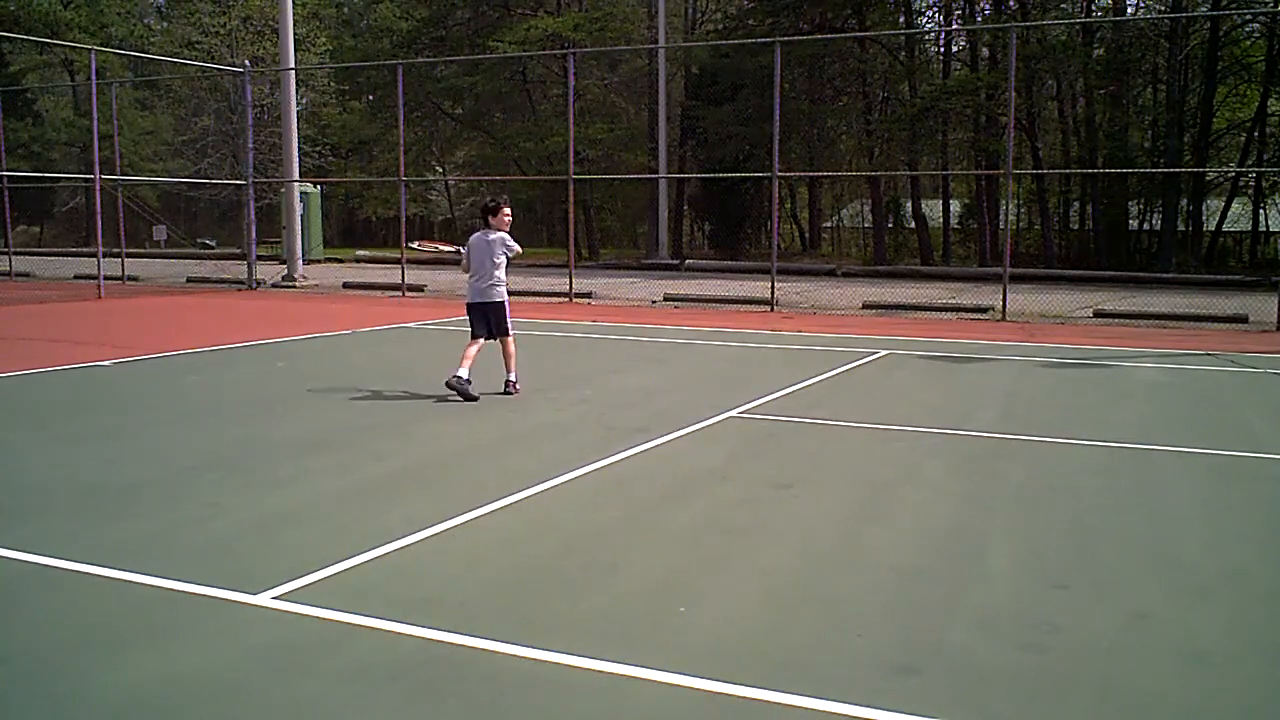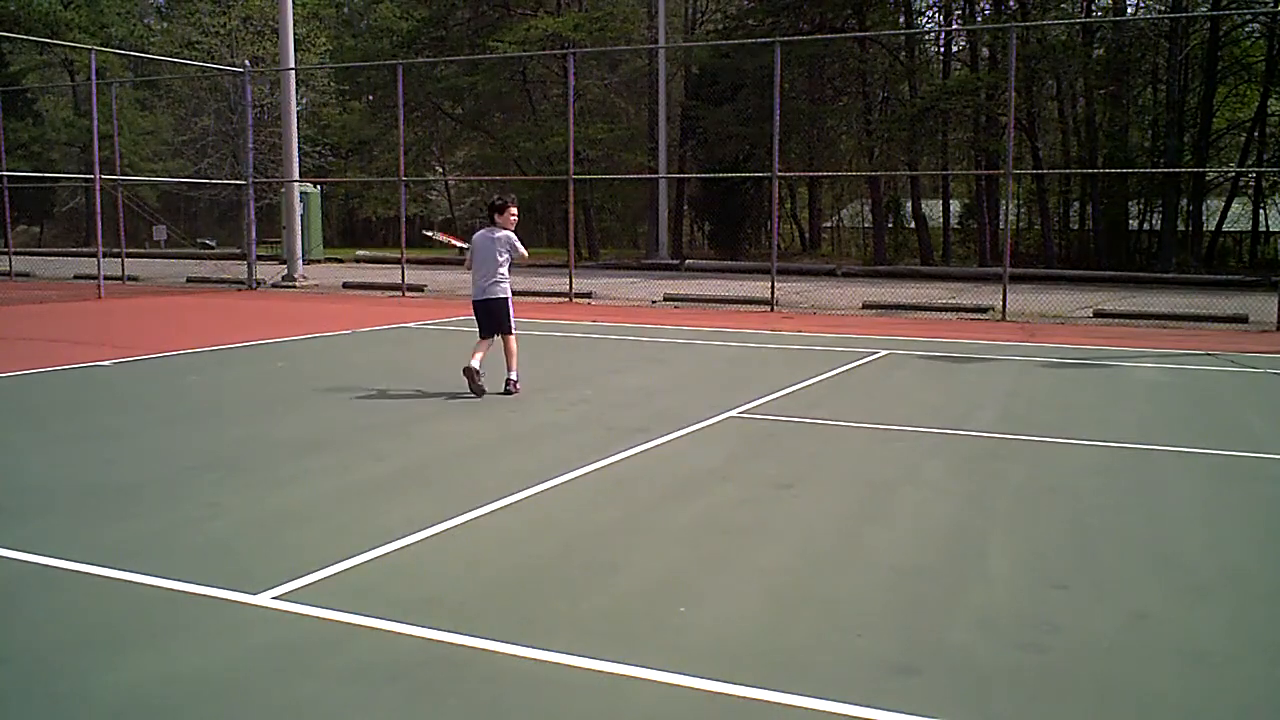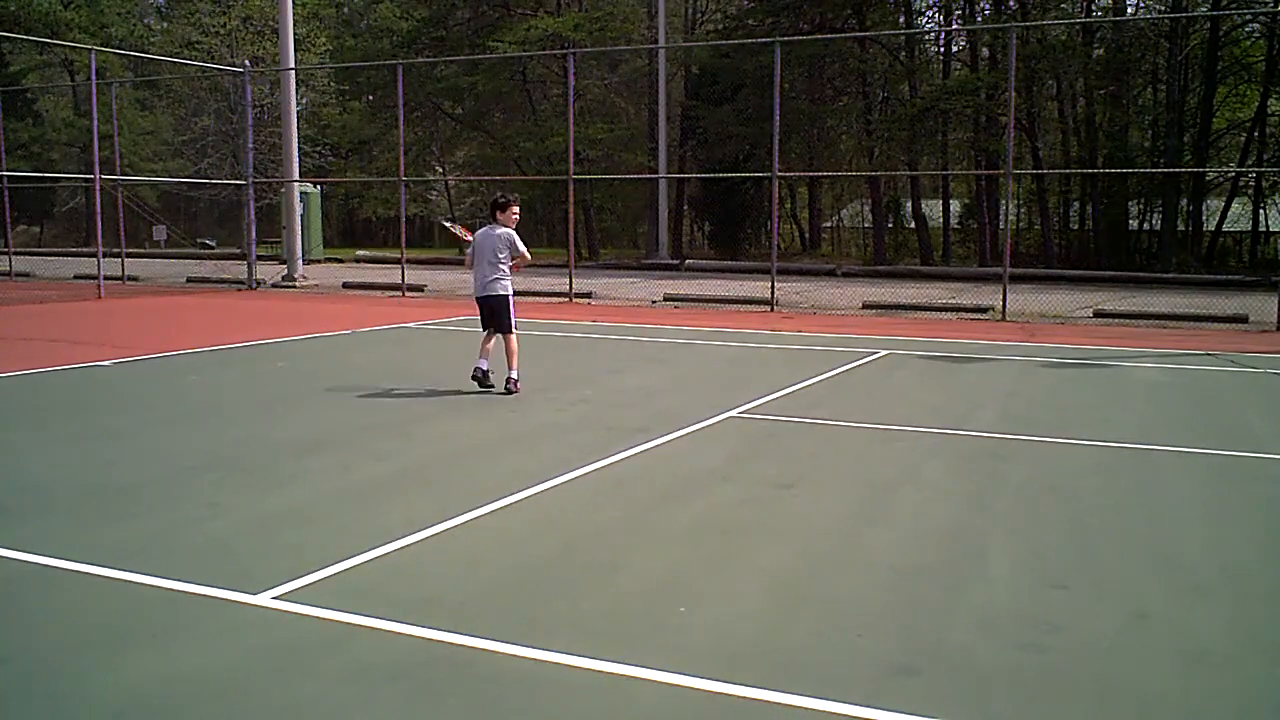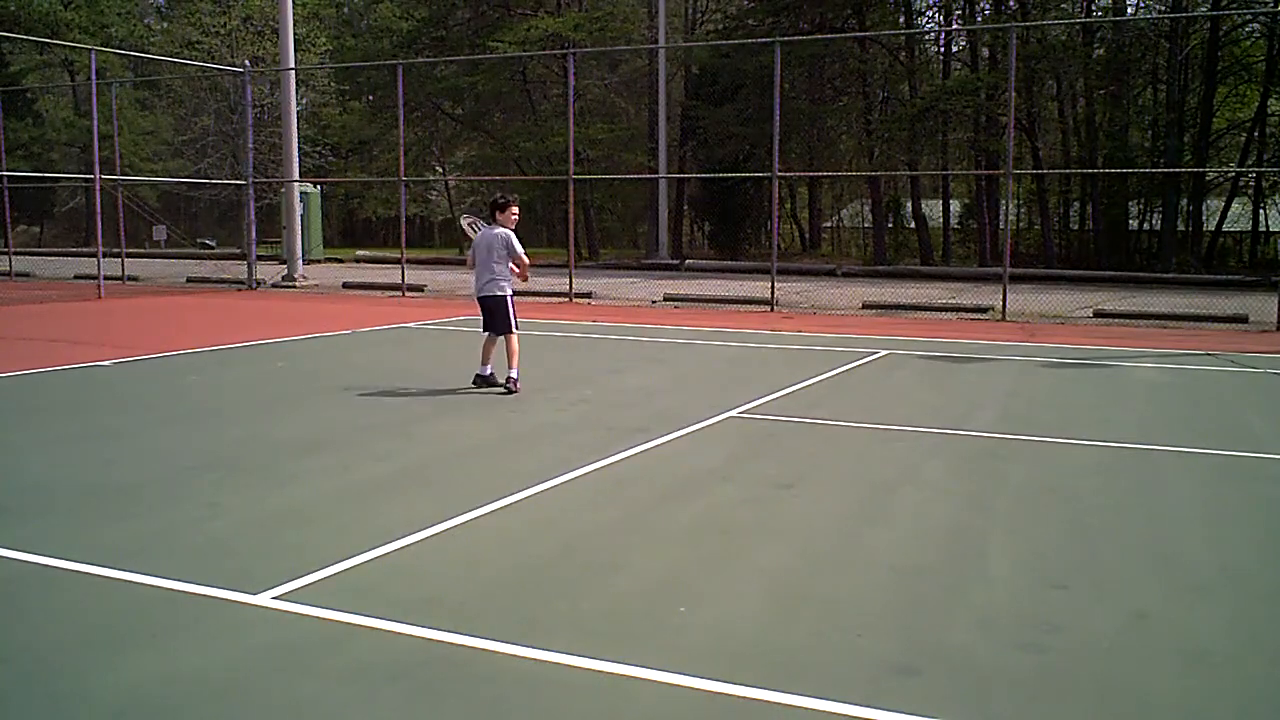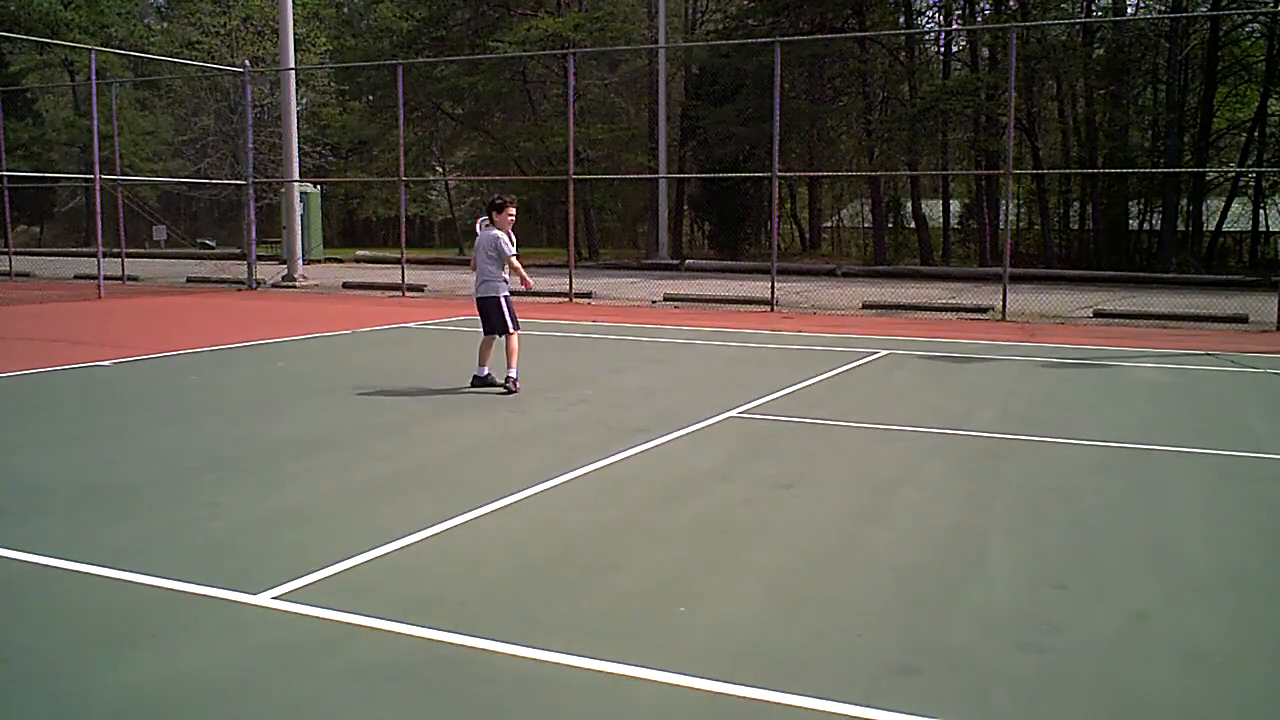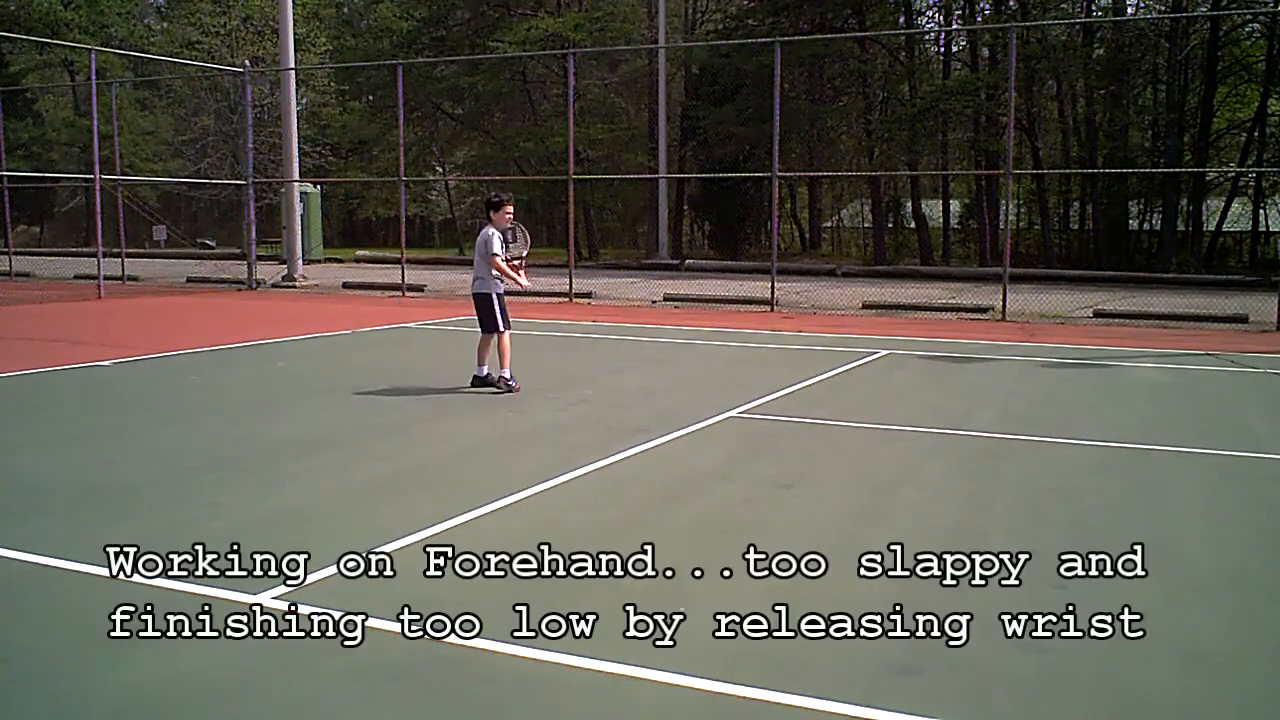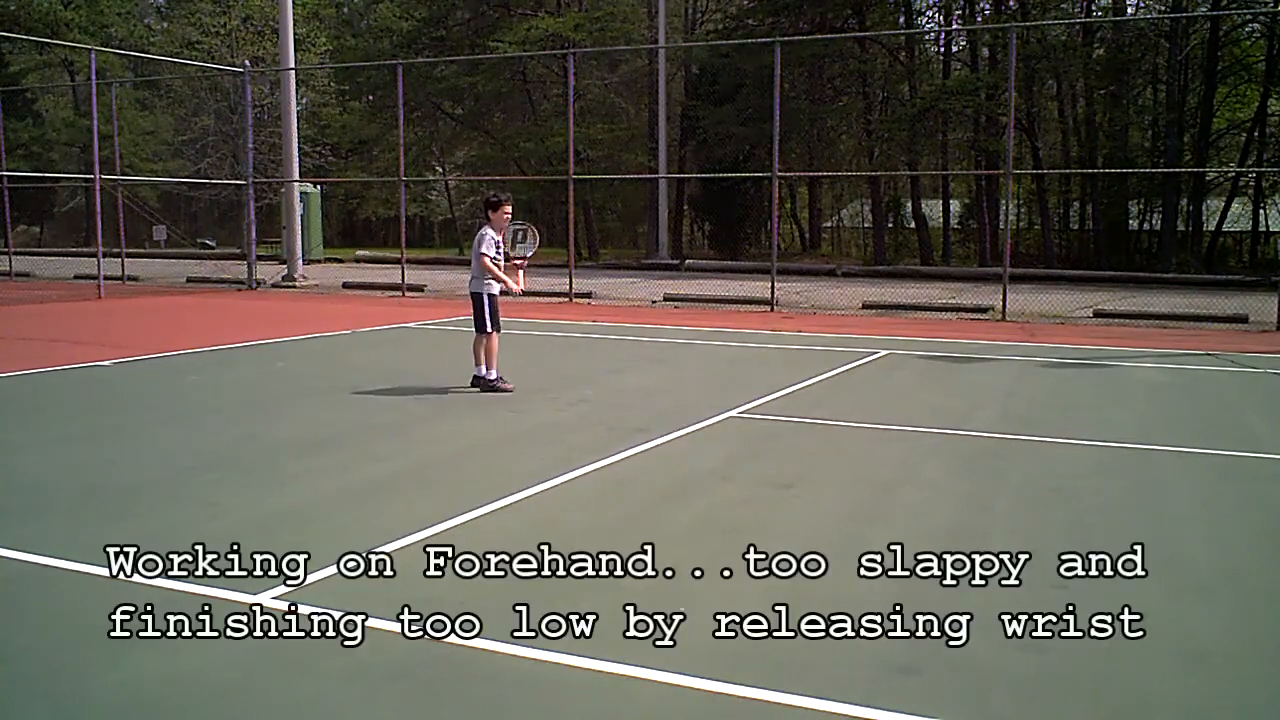
dt=0.1s
person 1, frame 1
left shoulder: (473, 239)
right shoulder: (503, 238)
left elbow: (466, 267)
right elbow: (518, 251)
left hip: (474, 297)
right hip: (496, 296)
left knee: (477, 340)
right knee: (506, 337)
left ankle: (460, 377)
right ankle: (511, 381)
person 1, frame 2
left shoulder: (477, 237)
right shoulder: (507, 236)
left elbow: (468, 265)
right elbow: (524, 255)
left hip: (478, 294)
right hip: (499, 293)
left knee: (486, 337)
right knee: (508, 335)
left ankle: (473, 367)
right ankle: (512, 380)
person 1, frame 3
left shoulder: (478, 235)
right shoulder: (508, 234)
left elbow: (468, 263)
right elbow: (526, 257)
right wrist: (515, 264)
left hip: (481, 291)
right hip: (501, 290)
left knee: (492, 331)
right knee: (509, 334)
left ankle: (481, 369)
right ankle: (512, 379)
person 1, frame 4
left shoulder: (480, 235)
right shoulder: (505, 234)
left elbow: (470, 263)
right elbow: (524, 260)
right wrist: (522, 272)
left hip: (482, 291)
right hip: (499, 291)
left knee: (493, 333)
right knee: (511, 333)
left ankle: (484, 373)
right ankle: (512, 378)
person 1, frame 5
left shoulder: (481, 236)
right shoulder: (500, 236)
left elbow: (474, 265)
right elbow: (513, 262)
right wrist: (525, 278)
left hip: (481, 293)
right hip: (496, 292)
left knee: (490, 334)
right knee: (511, 333)
left ankle: (481, 374)
right ankle: (511, 377)
person 1, frame 6
left shoulder: (488, 233)
right shoulder: (492, 234)
right elbow: (497, 263)
left wrist: (511, 267)
right wrist: (518, 279)
left hip: (482, 290)
right hip: (490, 289)
left knee: (489, 333)
right knee: (502, 332)
left ankle: (481, 375)
right ankle: (505, 377)
person 1, frame 7
left shoulder: (495, 234)
right shoulder: (488, 235)
right elbow: (484, 262)
left wrist: (509, 265)
right wrist: (507, 280)
left hip: (482, 290)
right hip: (484, 289)
left knee: (483, 333)
right knee: (492, 332)
left ankle: (480, 374)
right ankle: (491, 378)
